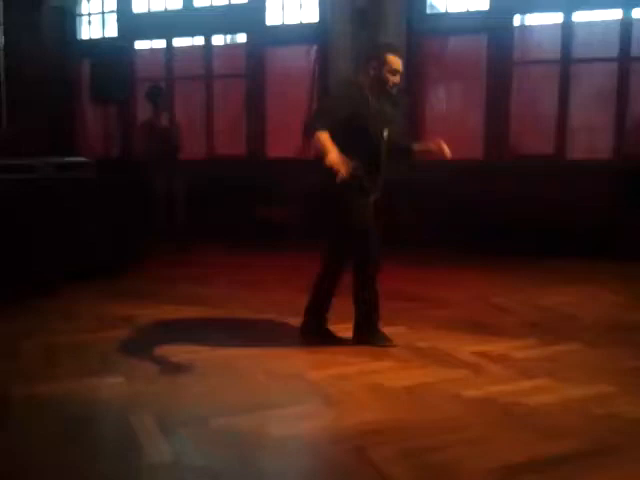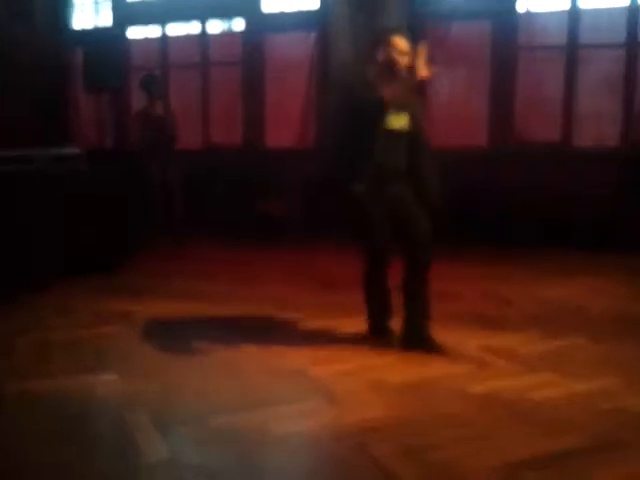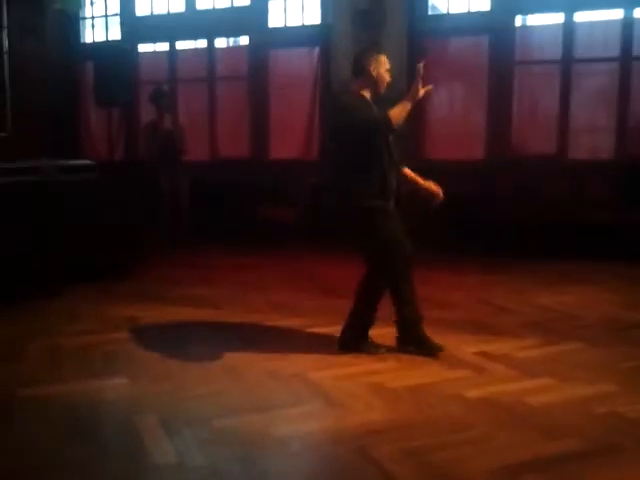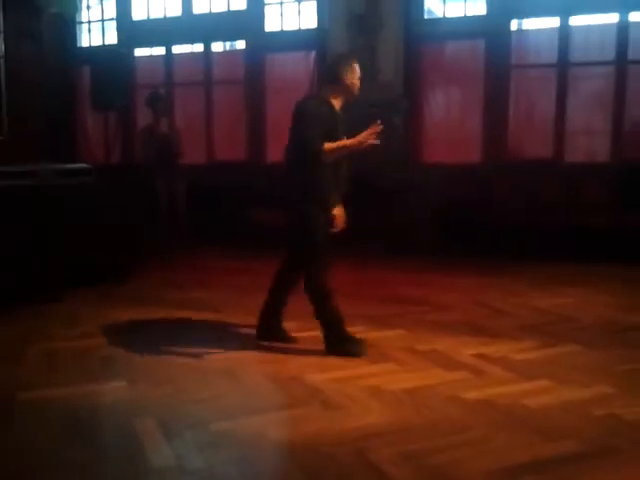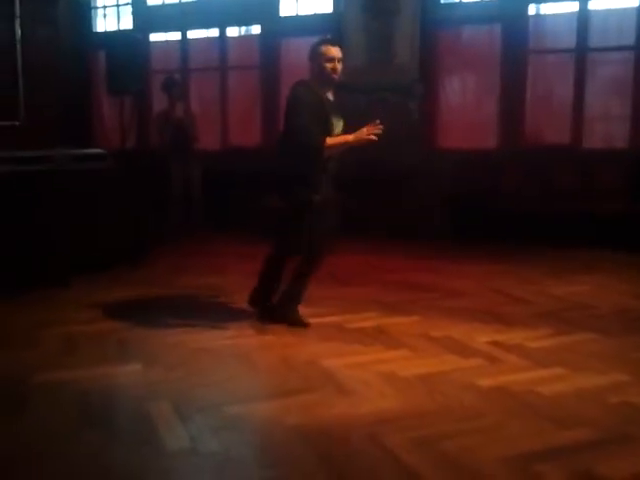
dt=0.4s
person 1, frame 1
left shoulder: (386, 106)
right shoulder: (351, 95)
left elbow: (397, 145)
right elbow: (316, 126)
left wrist: (426, 147)
right wrist: (332, 153)
left hip: (363, 192)
right hip: (351, 192)
left knee: (338, 258)
right knee: (367, 257)
left ankle: (314, 325)
right ankle: (367, 328)
person 1, frame 2
left shoulder: (410, 98)
right shoulder: (364, 91)
left elbow: (418, 152)
right elbow: (378, 106)
left wrist: (427, 194)
right wrist: (412, 82)
left hip: (402, 188)
right hip: (370, 188)
left knee: (420, 252)
right knee: (378, 256)
left ankle: (416, 331)
right ankle: (379, 323)
person 1, frame 3
left shoulder: (365, 107)
right shoulder: (349, 105)
left elbow: (385, 156)
right elbow: (383, 127)
left wrist: (420, 181)
right wrist: (411, 99)
left hip: (380, 199)
right hip: (367, 200)
left knee: (401, 263)
right knee: (384, 266)
left ankle: (412, 335)
right ankle: (354, 334)
person 1, frame 4
left shoulder: (330, 112)
right shoulder: (314, 108)
right elbow: (313, 153)
left wrist: (336, 204)
right wrist: (355, 143)
left hip: (316, 201)
right hip: (306, 201)
left knee: (296, 263)
right knee: (315, 267)
left ankle: (269, 324)
right ankle: (337, 336)
person 1, frame 5
left shoulder: (329, 98)
right shoulder: (302, 96)
right elbow: (312, 145)
right wrist: (354, 138)
left hip: (321, 185)
right hip: (302, 185)
left knee: (318, 246)
right knee: (289, 245)
left ankle: (288, 303)
right ankle: (262, 299)
person 2, frame 1
left shoulder: (170, 124)
right shoulder: (145, 126)
left elbow: (176, 148)
right elbow: (143, 153)
left wrist: (167, 130)
right wrist: (159, 131)
left hip: (171, 170)
right hip: (155, 172)
left knee: (175, 206)
right knee: (160, 207)
person 2, frame 2
left shoulder: (166, 112)
right shoulder: (141, 115)
left elbow: (172, 137)
right elbow: (140, 142)
left wrist: (162, 118)
right wrist: (154, 119)
left hip: (168, 160)
right hip: (151, 161)
left knee: (173, 197)
right knee: (158, 198)
left ankle: (174, 229)
right ankle: (160, 230)
person 2, frame 3
left shoulder: (175, 126)
right shoulder: (150, 128)
left elbow: (180, 150)
right elbow: (149, 154)
left wrist: (171, 131)
right wrist: (162, 133)
left hip: (177, 170)
right hip: (161, 172)
left knee: (181, 207)
right knee: (167, 208)
right ankle: (169, 238)
person 2, frame 4
left shoulder: (172, 129)
right shoulder: (147, 132)
left elbow: (178, 153)
right elbow: (146, 158)
left wrist: (168, 136)
right wrist: (158, 137)
left hip: (173, 173)
right hip: (158, 175)
left knee: (178, 210)
right knee: (163, 211)
person 2, frame 5
left shoulder: (187, 114)
right shoulder: (162, 117)
left elbow: (194, 139)
right elbow: (162, 143)
left wrist: (184, 121)
right wrist: (173, 122)
left hip: (189, 158)
right hip: (172, 160)
left knee: (194, 196)
right knee: (177, 197)
